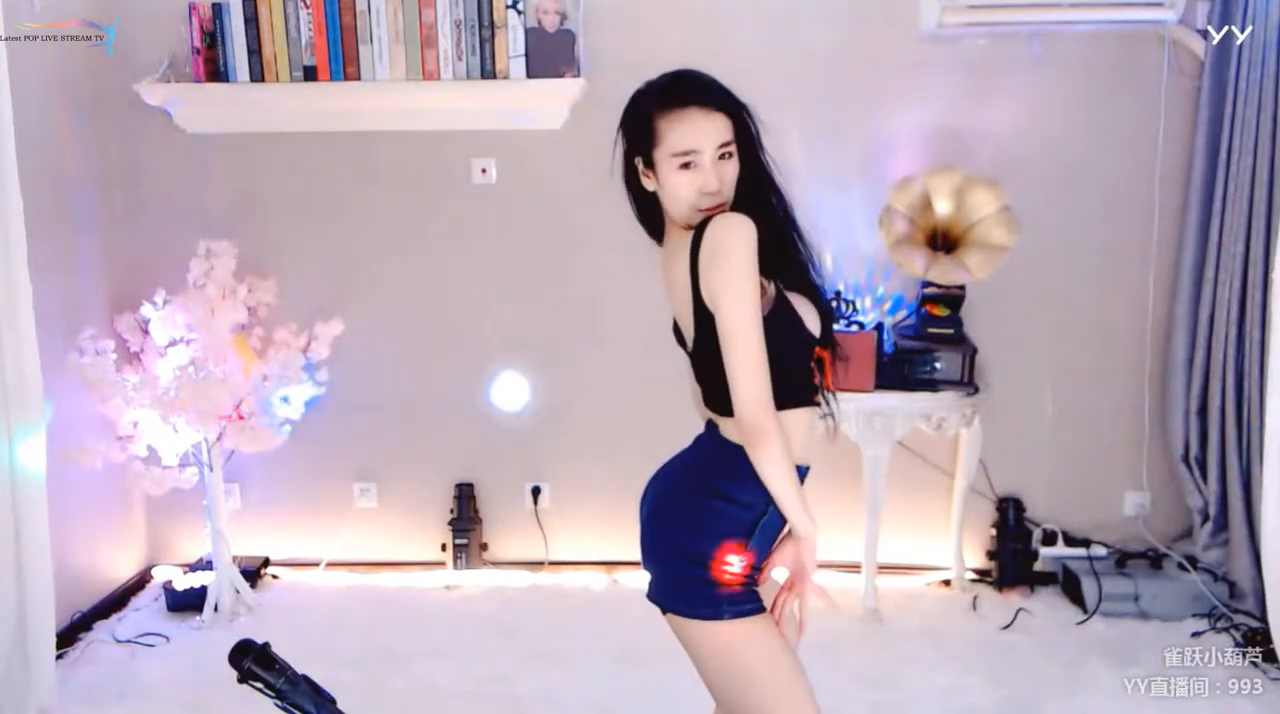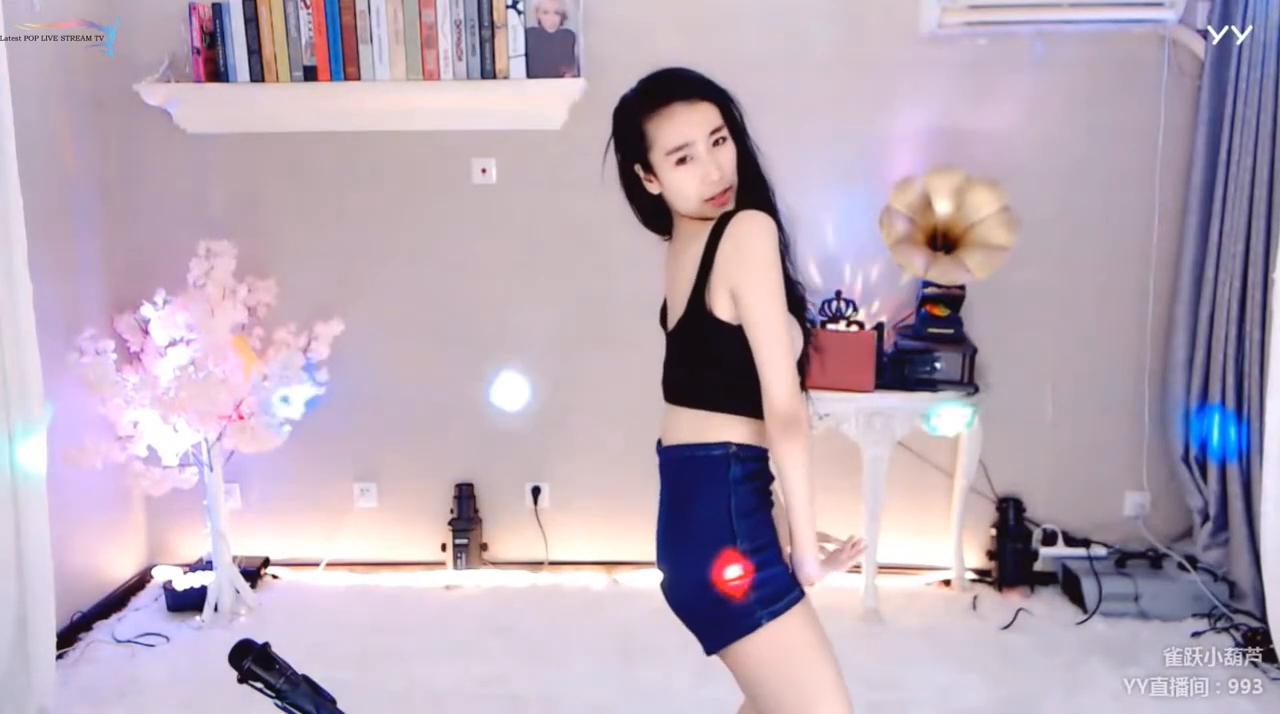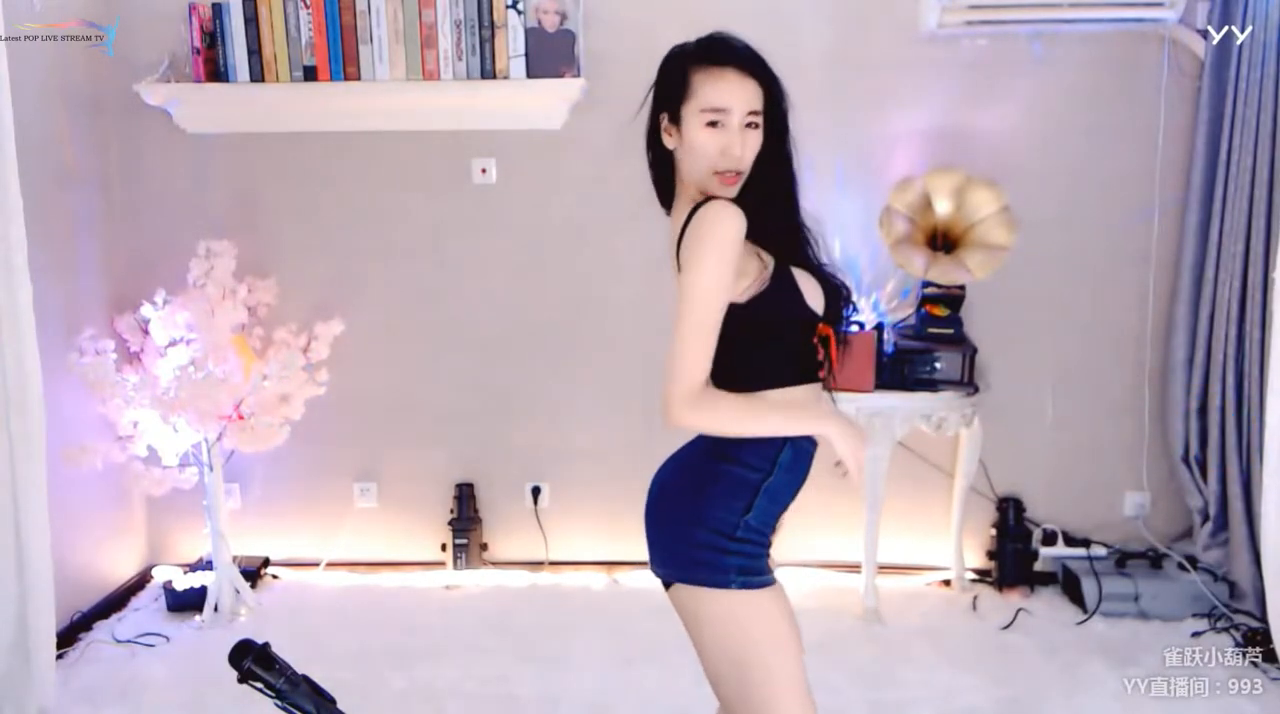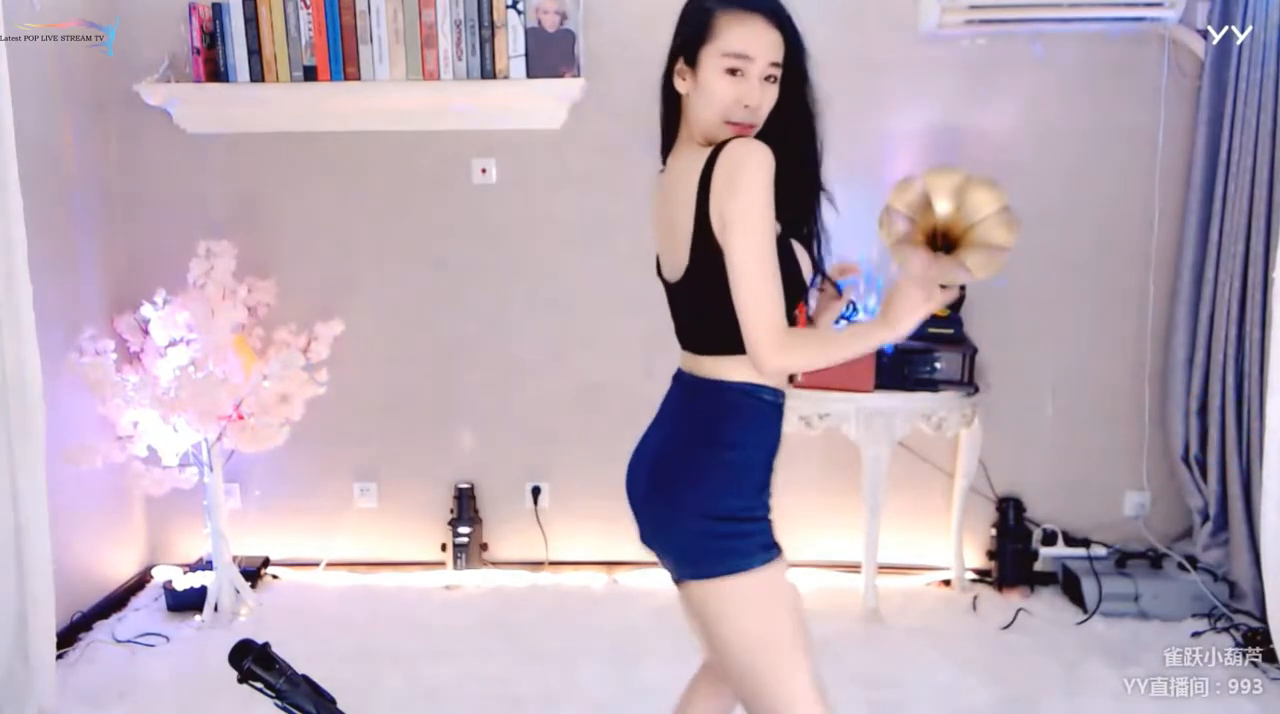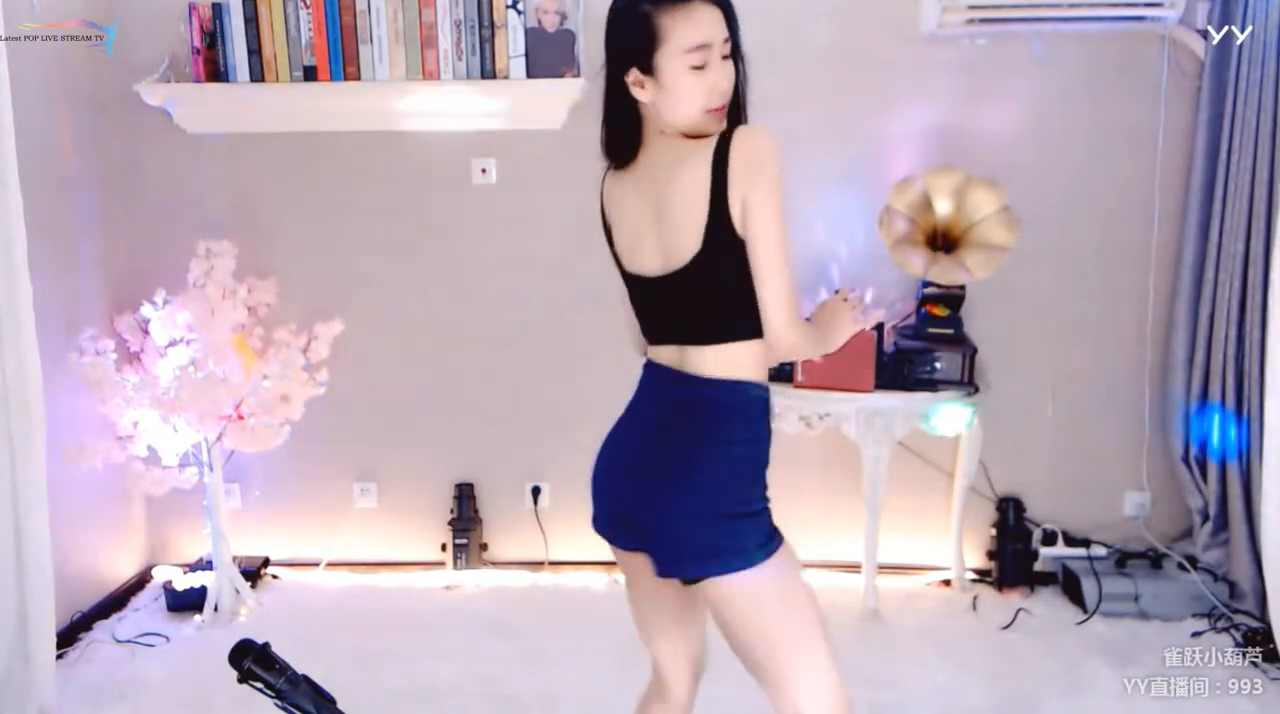
dt=1s
person 1, frame 1
left shoulder: (683, 244)
right shoulder: (732, 233)
right elbow: (756, 419)
right wrist: (803, 527)
left hip: (702, 502)
right hip: (710, 530)
left knee: (770, 662)
person 1, frame 2
left shoulder: (688, 240)
right shoulder: (749, 231)
right elbow: (784, 411)
right wrist: (806, 547)
left hip: (701, 501)
right hip: (723, 508)
person 1, frame 3
left shoulder: (706, 220)
right shoulder: (719, 221)
right elbow: (688, 403)
right wrist: (823, 422)
left hip: (720, 500)
right hip: (716, 516)
person 1, frame 4
left shoulder: (675, 175)
right shoulder: (747, 162)
right elbow: (770, 349)
left wrist: (823, 304)
right wrist: (884, 325)
left hip: (675, 457)
right hip: (714, 477)
person 1, frame 5
left shoulder: (614, 185)
right shoulder: (747, 151)
right elbow: (782, 337)
right wrist: (829, 330)
left hip: (634, 456)
right hip: (709, 468)
